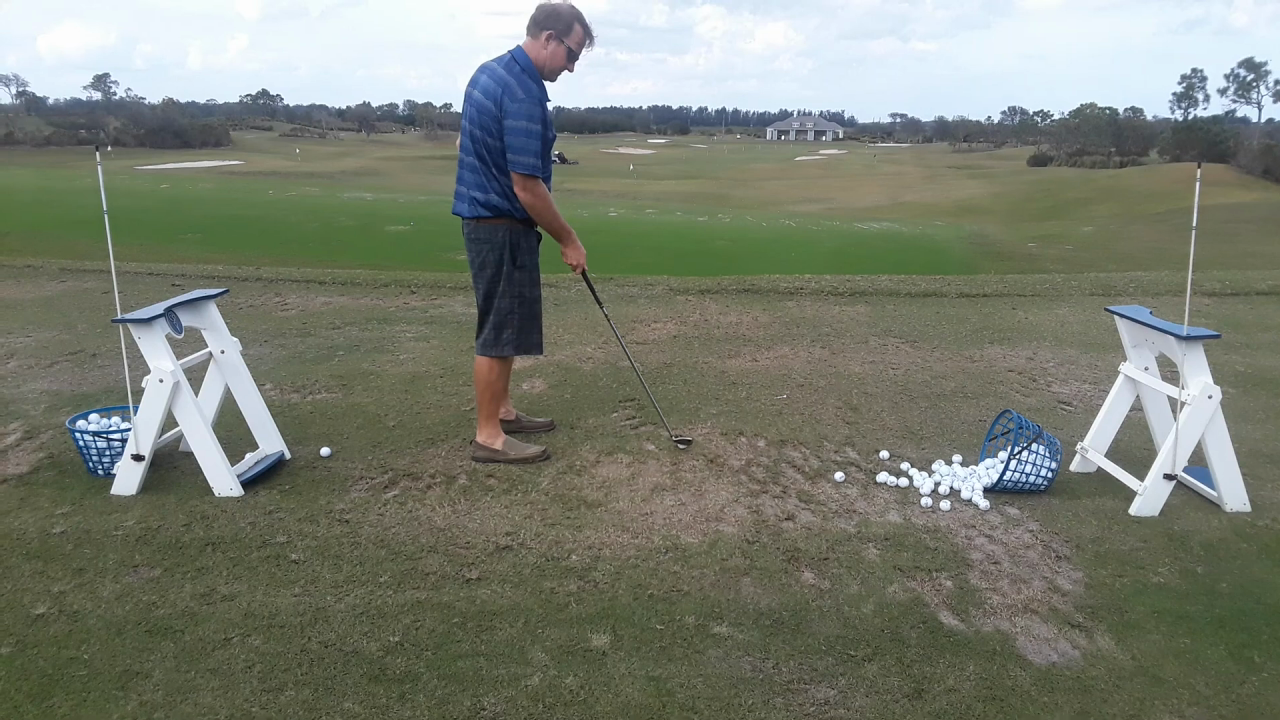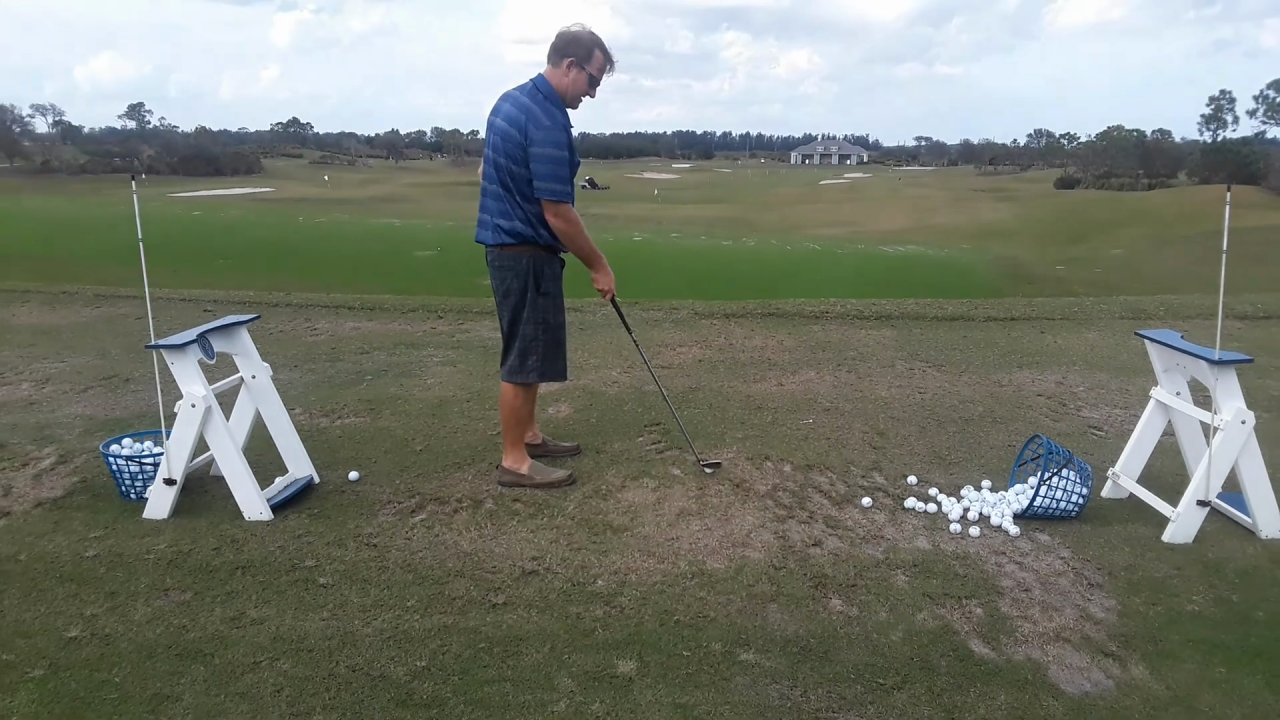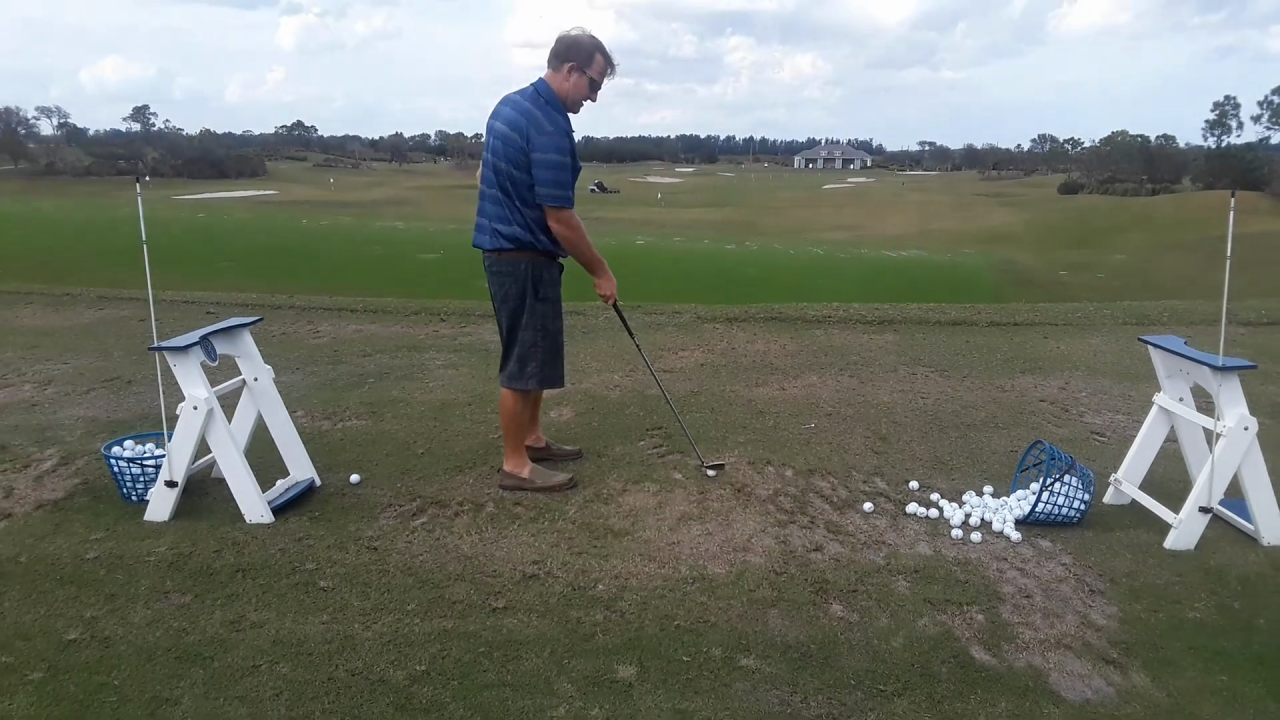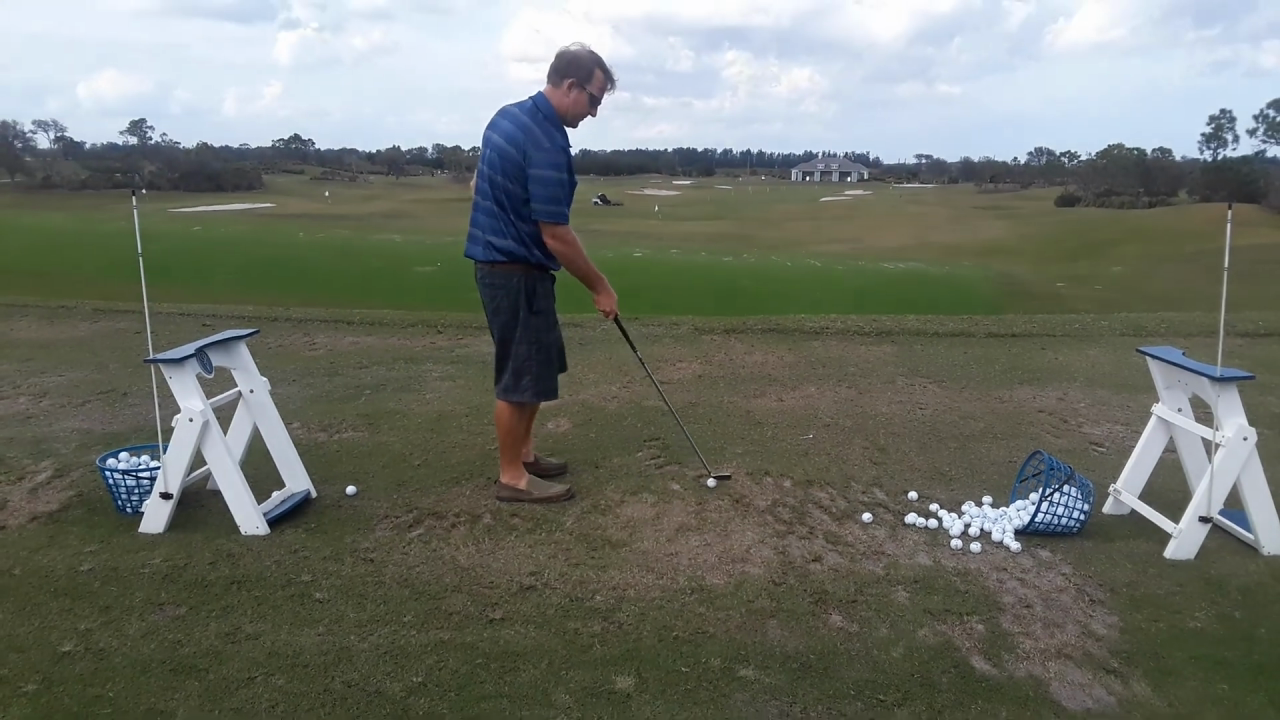
dt=0.3s
person 1, frame 1
left shoulder: (491, 71)
right shoulder: (523, 93)
left elbow: (477, 149)
right elbow: (527, 187)
right wrist: (568, 241)
left hip: (486, 216)
right hip: (503, 226)
left knee: (504, 326)
right knee: (499, 331)
left ankle: (502, 410)
right ankle: (488, 436)
person 1, frame 2
left shoulder: (512, 100)
right shoulder: (547, 121)
left elbow: (490, 173)
right elbow: (557, 212)
right wrist: (598, 266)
left hip: (509, 243)
right hip: (526, 252)
left knee: (529, 351)
right knee: (525, 356)
left ankle: (529, 436)
right ankle: (513, 461)
person 1, frame 3
left shoulder: (510, 104)
right shoulder: (549, 127)
left elbow: (486, 176)
right elbow: (560, 219)
right wrist: (600, 272)
left hip: (505, 248)
right hip: (524, 259)
left knee: (531, 354)
right knee: (524, 362)
left ankle: (532, 438)
right ankle: (515, 464)
person 1, frame 4
left shoulder: (508, 115)
right shoulder: (547, 142)
left elbow: (478, 185)
right elbow: (557, 237)
right wrist: (600, 287)
left hip: (501, 261)
right hip: (516, 272)
left knee: (539, 364)
right knee: (522, 374)
left ankle: (521, 452)
right ankle: (512, 476)
